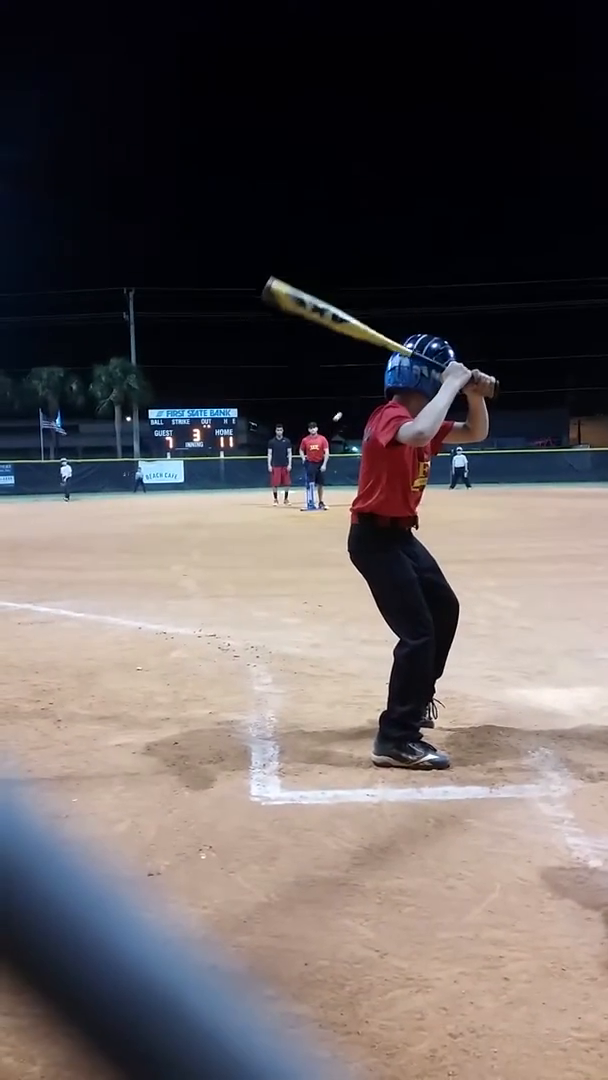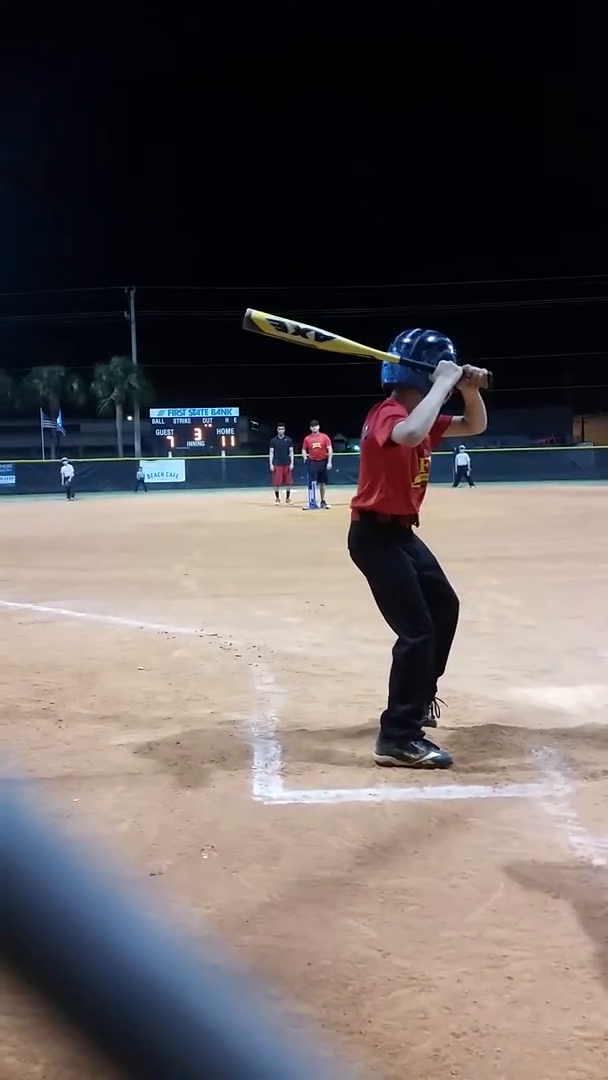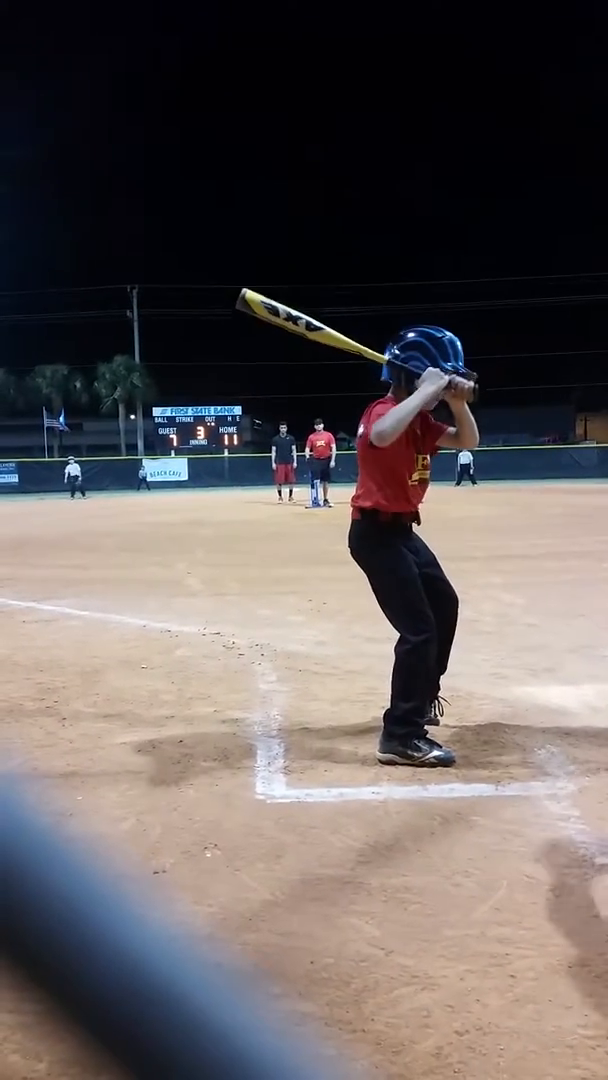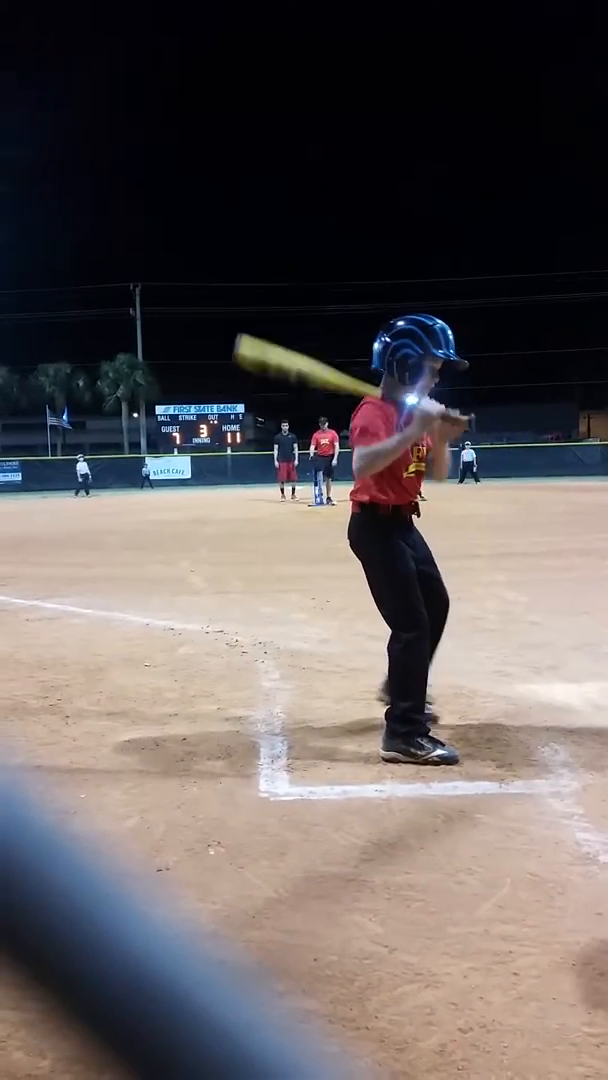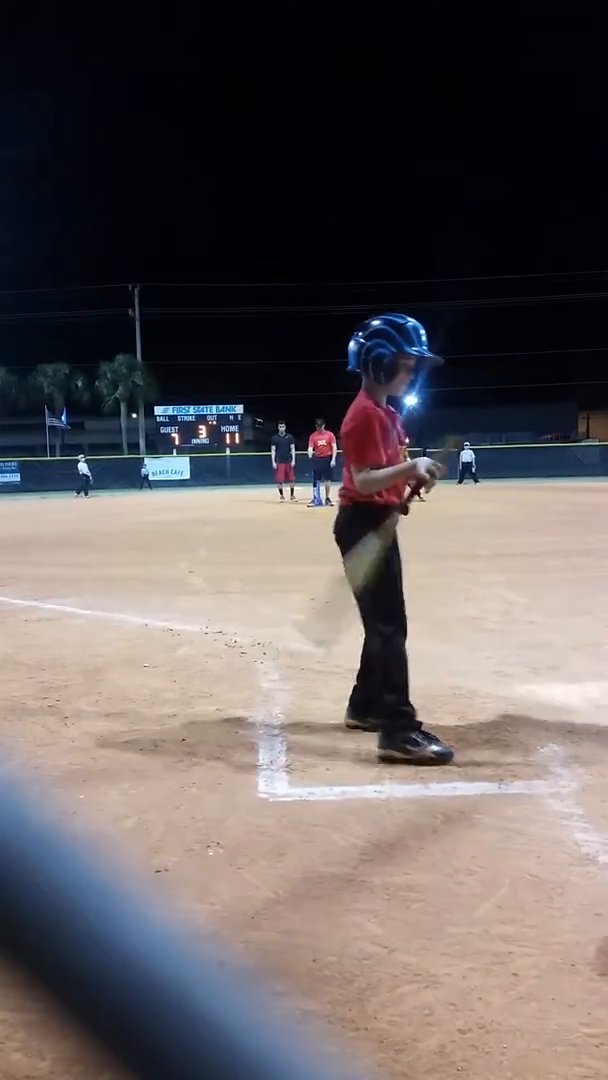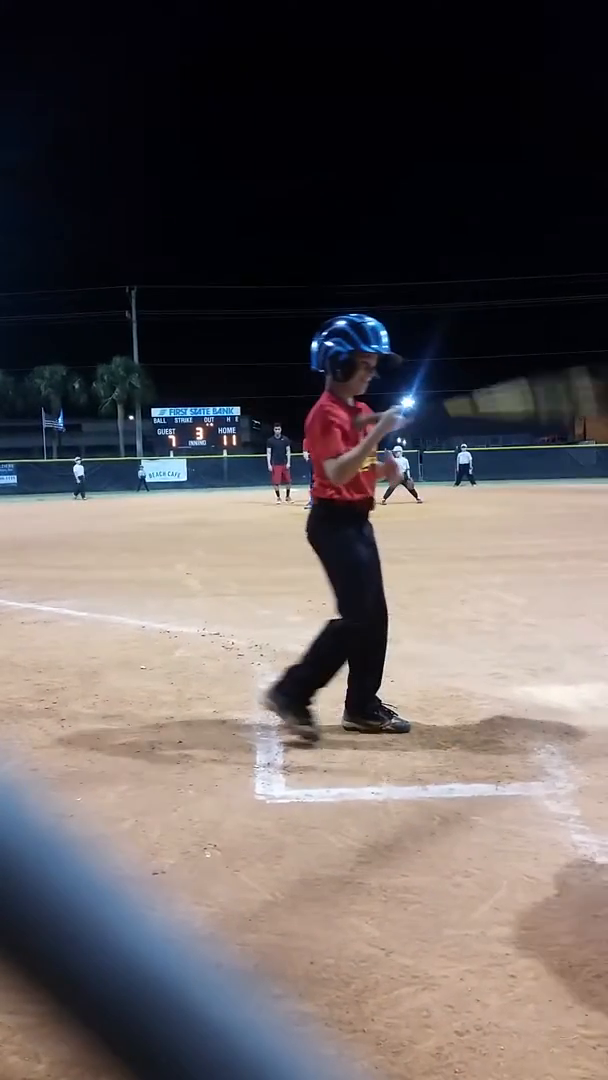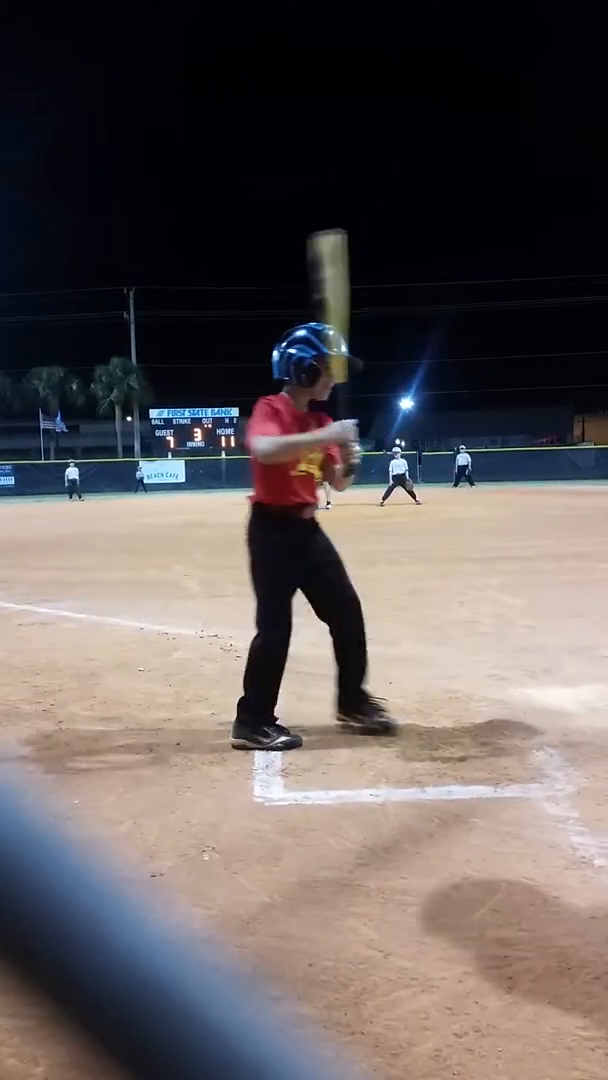
dt=0.3s
person 1, frame 1
left shoulder: (418, 419)
right shoulder: (390, 416)
left elbow: (476, 433)
right elbow: (418, 435)
left wrist: (475, 395)
right wrist: (453, 384)
left hip: (400, 533)
right hip: (374, 537)
left knee: (444, 610)
right knee: (418, 632)
left ankle: (415, 697)
right ankle: (396, 739)
person 1, frame 2
left shoulder: (419, 414)
right shoulder: (388, 413)
left elbow: (474, 426)
right elbow: (411, 435)
left wrist: (469, 390)
right wrist: (443, 384)
left hip: (400, 530)
right hip: (375, 534)
left knee: (444, 607)
right knee: (417, 630)
left ankle: (418, 697)
right ankle: (398, 738)
person 1, frame 3
left shoulder: (420, 419)
right shoulder: (382, 412)
left elbow: (468, 441)
right elbow: (382, 437)
left wrist: (457, 401)
right wrist: (425, 392)
left hip: (402, 529)
right hip: (376, 533)
left knee: (444, 606)
right knee: (418, 628)
left ankle: (421, 695)
right ankle: (401, 736)
person 1, frame 4
left shoulder: (411, 412)
right shoulder: (375, 411)
left elbow: (439, 470)
right elbow: (361, 467)
left wrist: (443, 436)
right wrist: (416, 430)
left hip: (401, 523)
right hip: (376, 527)
left knee: (436, 607)
right knee: (412, 625)
left ankle: (401, 688)
right ankle: (404, 735)
person 1, frame 5
left shoulder: (386, 412)
right shoulder: (364, 414)
right elbow: (364, 484)
left wrist: (415, 473)
right wrist: (411, 467)
left hip: (379, 522)
right hip: (363, 523)
left knee: (385, 620)
right knee: (389, 623)
left ankle: (366, 705)
right ankle: (398, 731)
person 1, frame 6
left shoulder: (362, 412)
right shoulder: (325, 414)
right elbow: (338, 472)
left wrist: (385, 466)
right wrist: (376, 434)
left hip: (359, 520)
right hip: (333, 522)
left knee: (374, 615)
right knee: (354, 616)
left ankle: (363, 705)
right ankle: (291, 693)
person 1, frame 7
left shoulder: (323, 422)
right shoulder: (271, 408)
left elbow: (338, 484)
right elbow: (262, 451)
left wrist: (349, 460)
right wrist: (322, 437)
left hip: (306, 526)
right hip: (272, 528)
left knee: (346, 610)
right knee: (274, 625)
left ankle: (352, 701)
right ankle: (252, 722)
